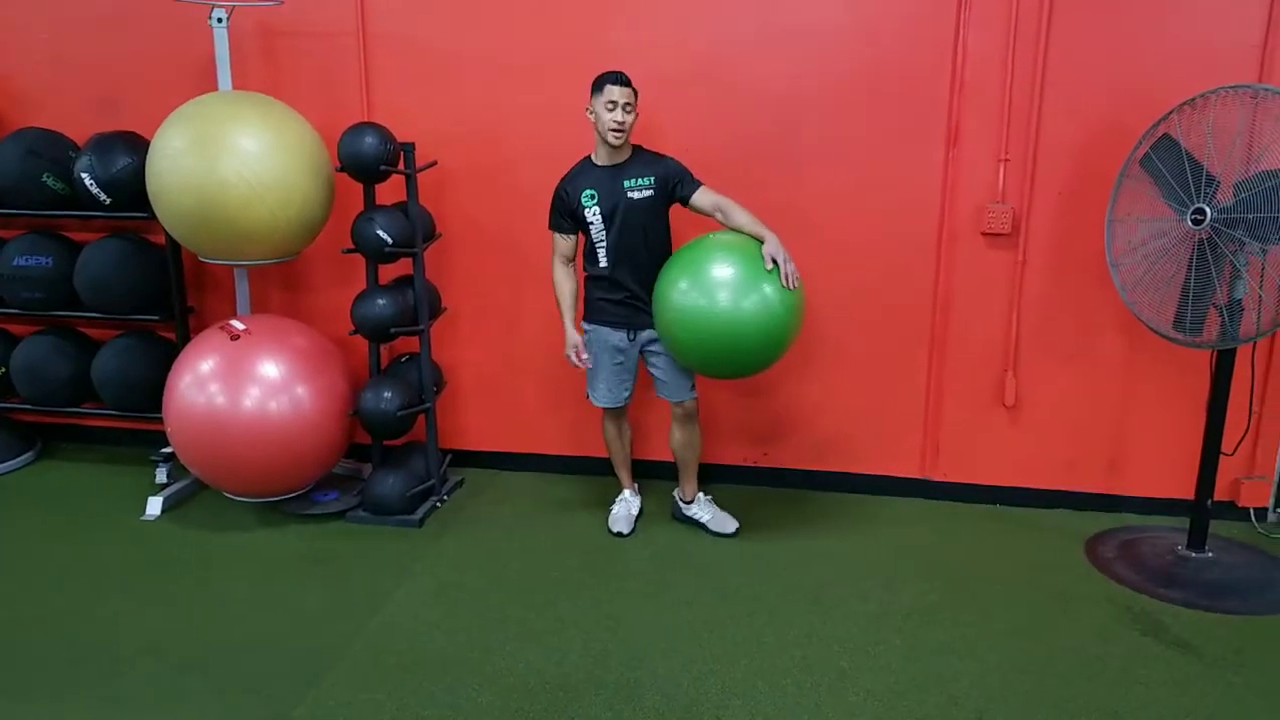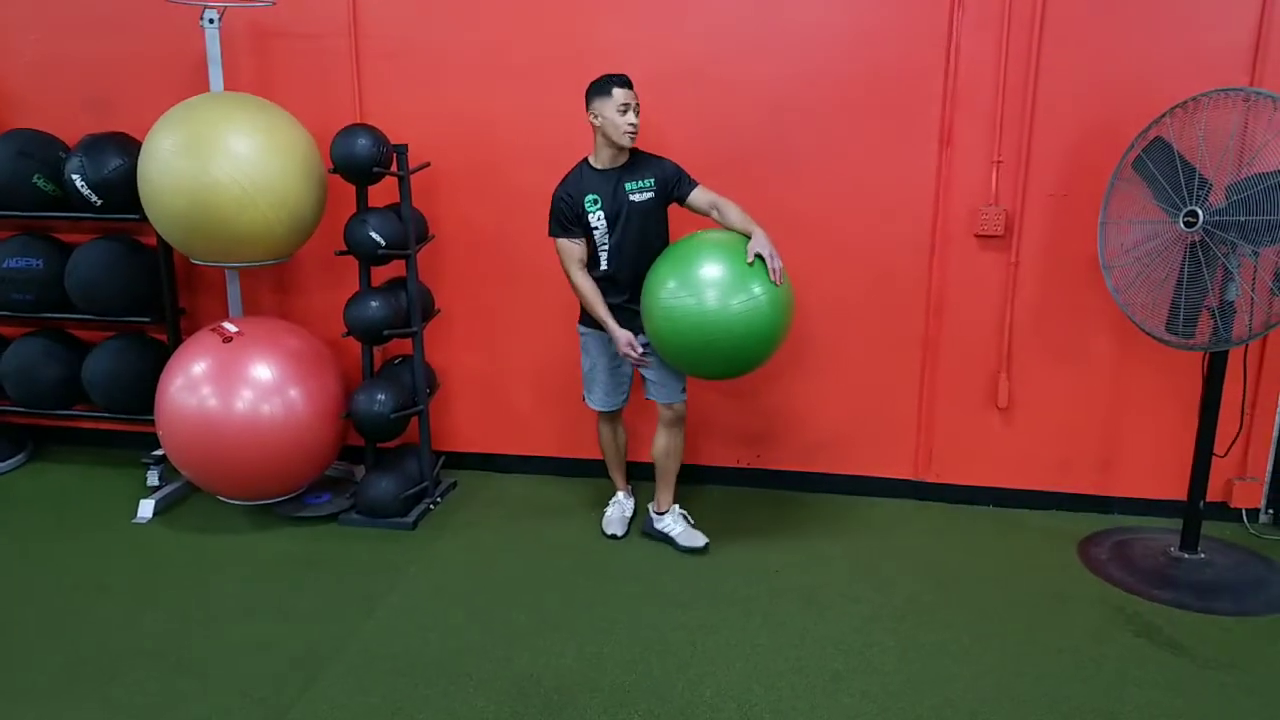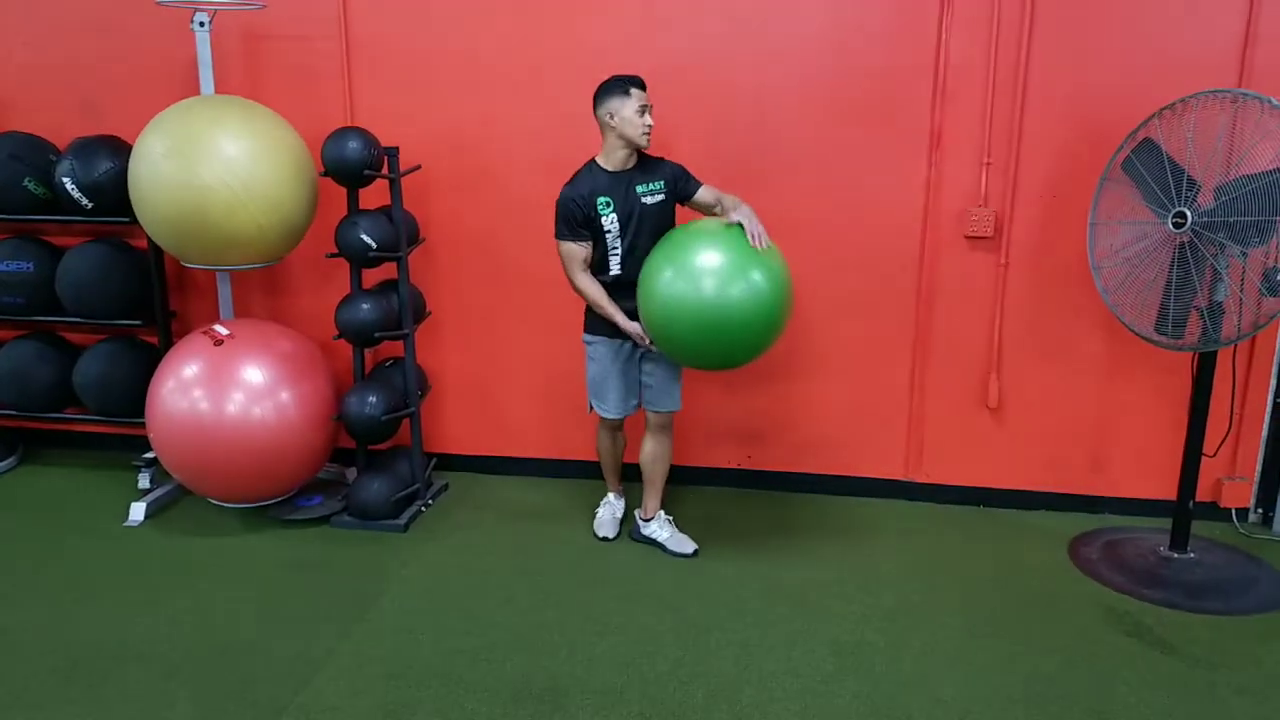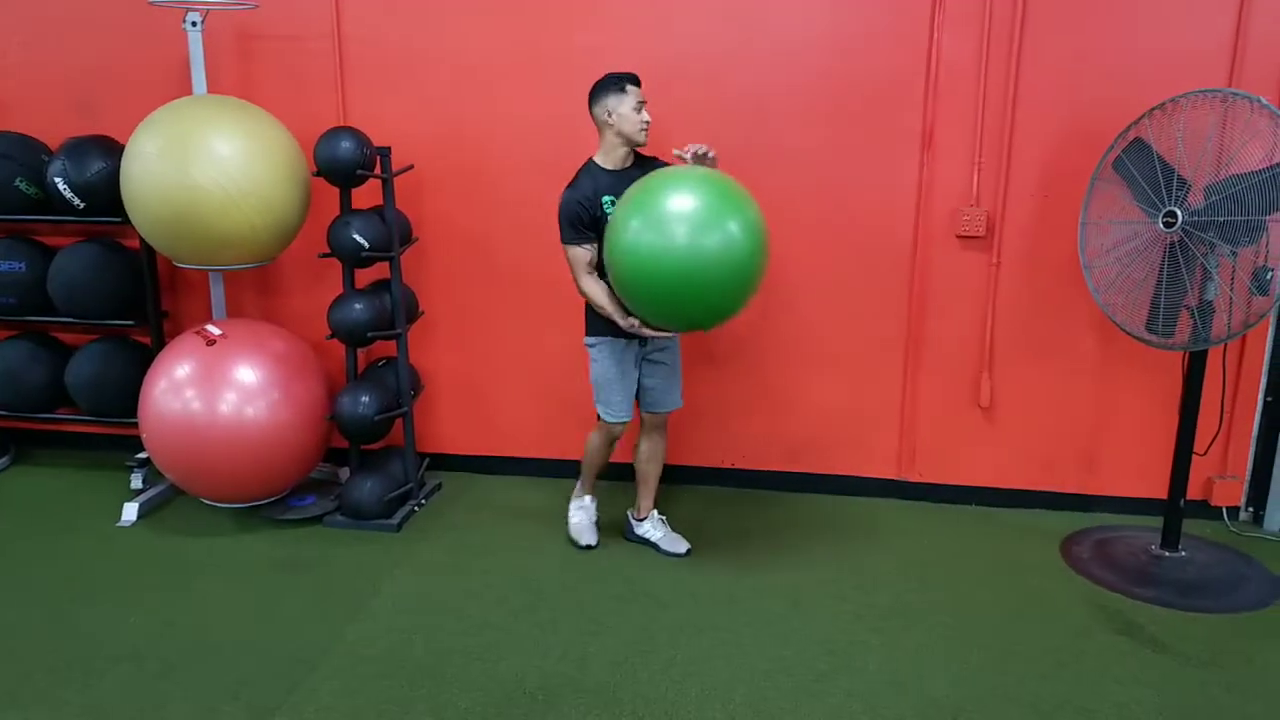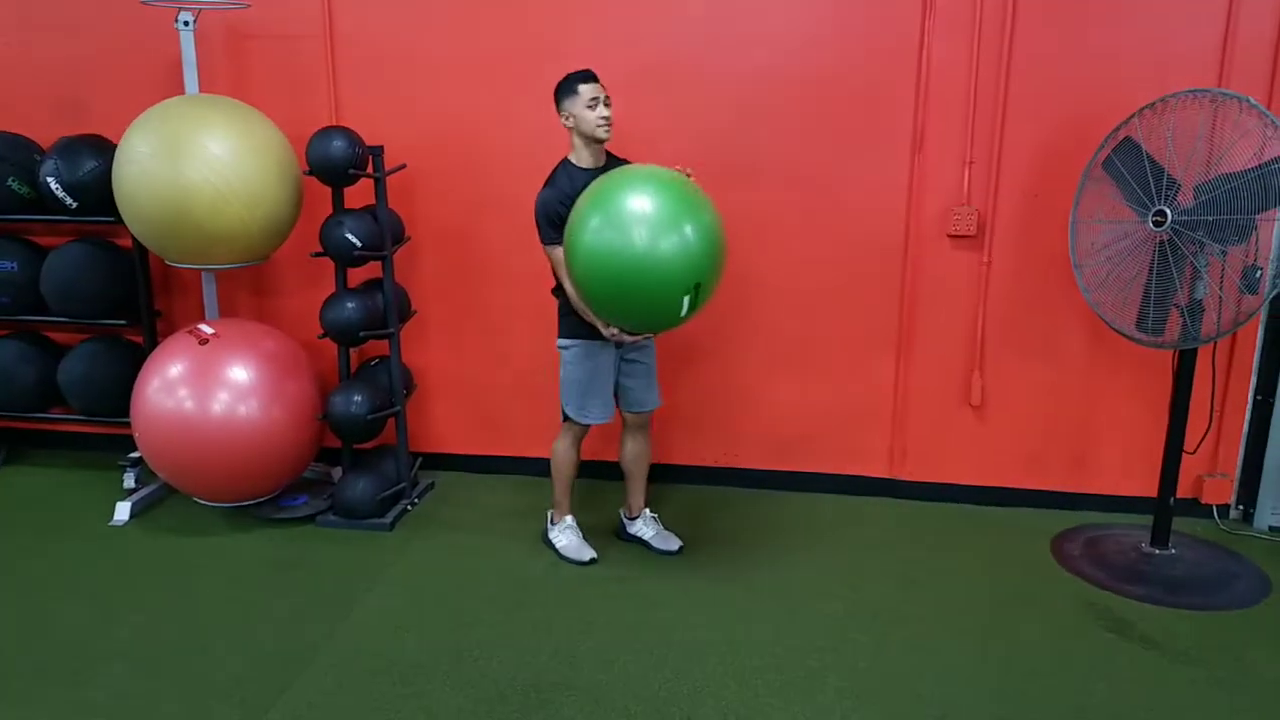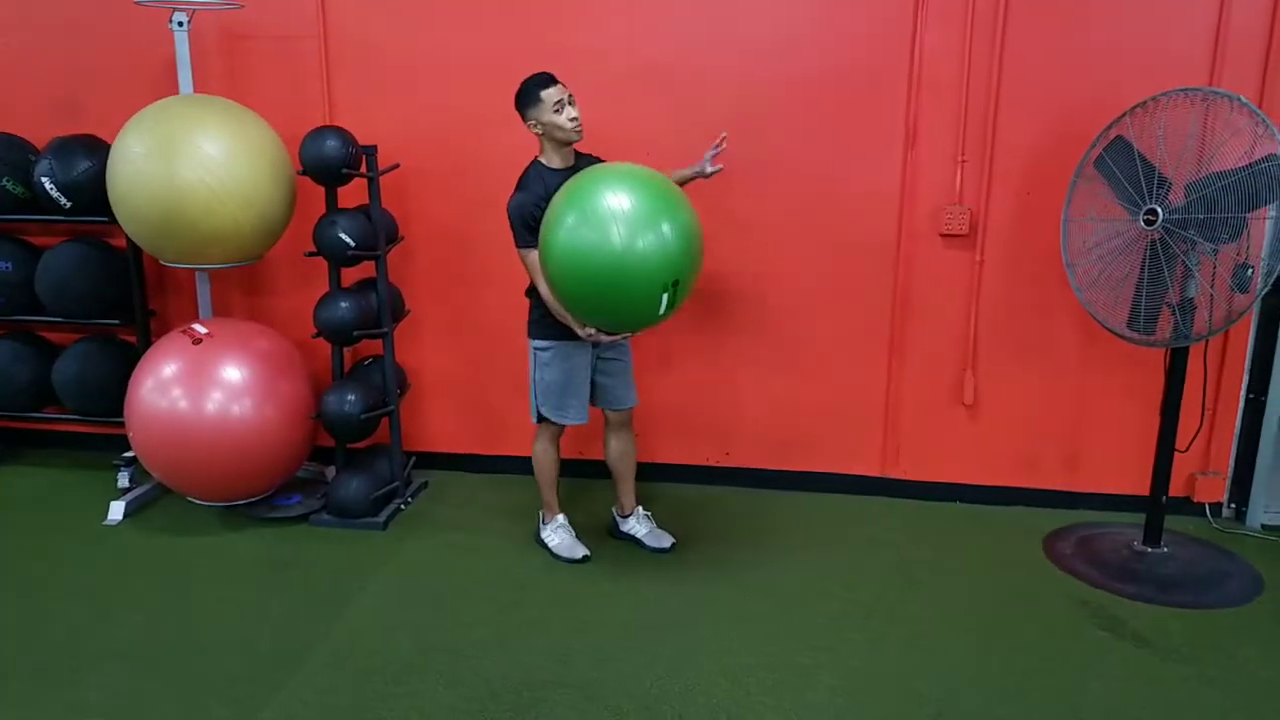
dt=0.3s
person 1, frame 1
left shoulder: (660, 169)
right shoulder: (572, 187)
left elbow: (719, 207)
right elbow: (564, 262)
left wrist: (767, 237)
right wrist: (570, 327)
right hip: (605, 321)
left knee: (685, 406)
right knee: (613, 409)
left ankle: (689, 498)
right ankle: (628, 493)
person 1, frame 2
left shoulder: (658, 171)
right shoulder: (571, 191)
left elbow: (714, 205)
right elbow: (575, 269)
left wrist: (756, 232)
right wrist: (614, 329)
right hip: (604, 324)
left knee: (672, 411)
right knee: (608, 411)
left ankle: (663, 512)
right ankle: (622, 495)
person 1, frame 3
left shoulder: (665, 174)
right shoulder: (578, 194)
left elbow: (716, 204)
right elbow: (578, 272)
left wrist: (743, 213)
right wrist: (625, 323)
right hip: (609, 329)
left knee: (661, 419)
right knee: (611, 419)
left ankle: (650, 518)
right ankle: (613, 496)
person 1, frame 4
left shoulder: (656, 171)
right shoulder: (581, 194)
right elbow: (584, 275)
left wrist: (705, 169)
right wrist: (624, 320)
left hip: (662, 322)
right hip: (611, 329)
left knee: (656, 421)
right knee: (613, 424)
left ankle: (644, 518)
right ankle: (583, 496)
person 1, frame 5
left shoulder: (628, 173)
right shoulder: (556, 193)
right elbow: (565, 275)
right wrist: (602, 324)
right hip: (584, 329)
left knee: (639, 420)
right knee: (576, 426)
left ankle: (636, 517)
right ankle: (560, 521)
person 1, frame 6
left shoulder: (595, 168)
right shoulder: (528, 198)
right elbow: (541, 279)
left wrist: (692, 173)
right wrist: (577, 327)
right hip: (558, 331)
left knee: (620, 417)
right knee: (551, 426)
left ankle: (628, 515)
right ankle: (551, 521)
